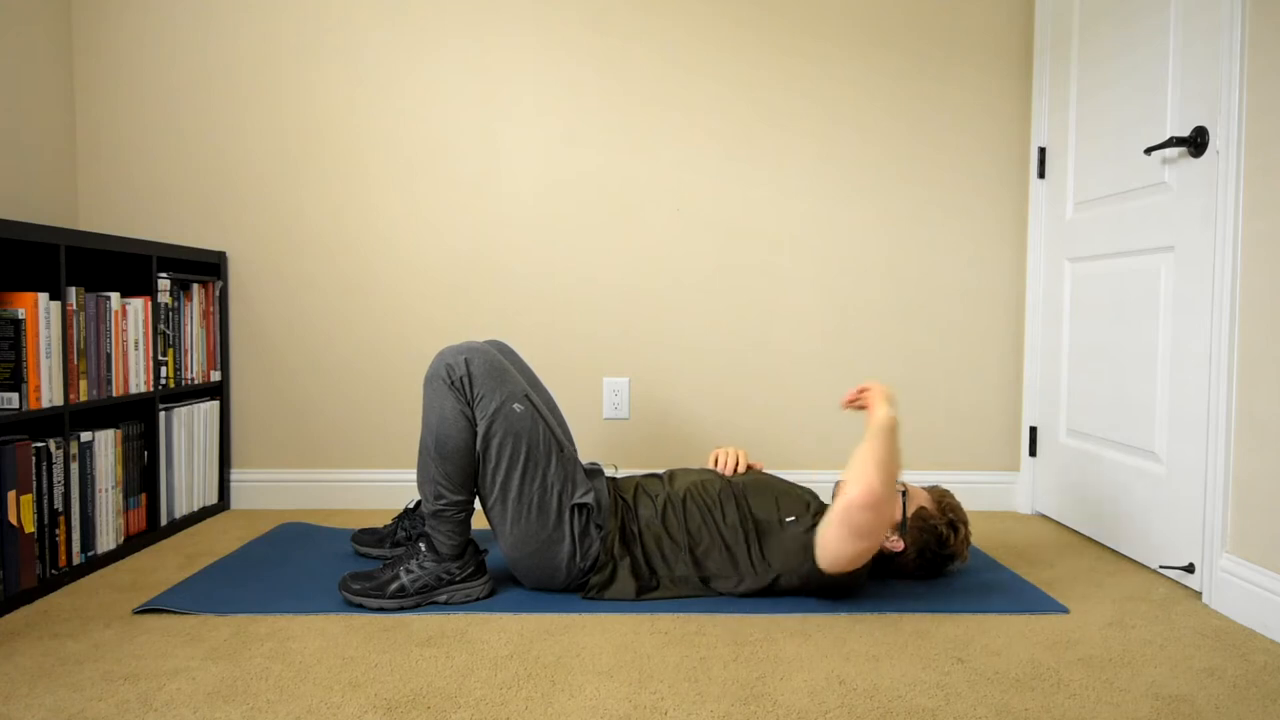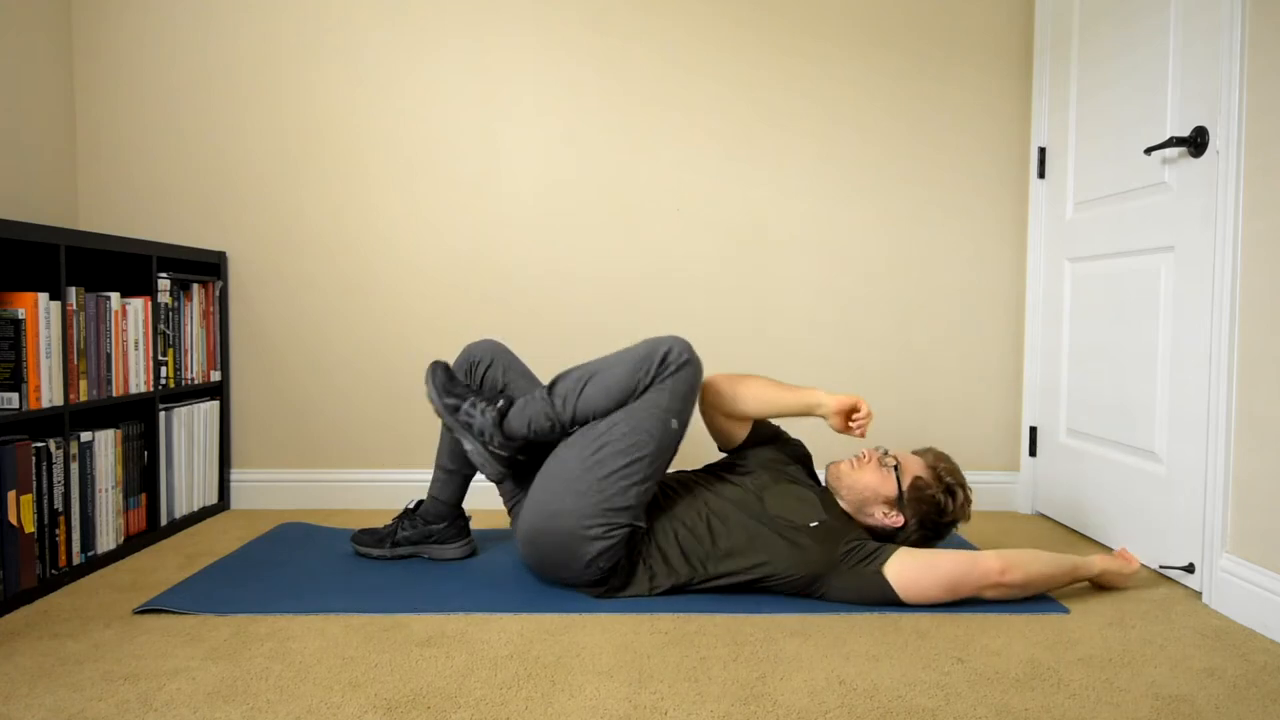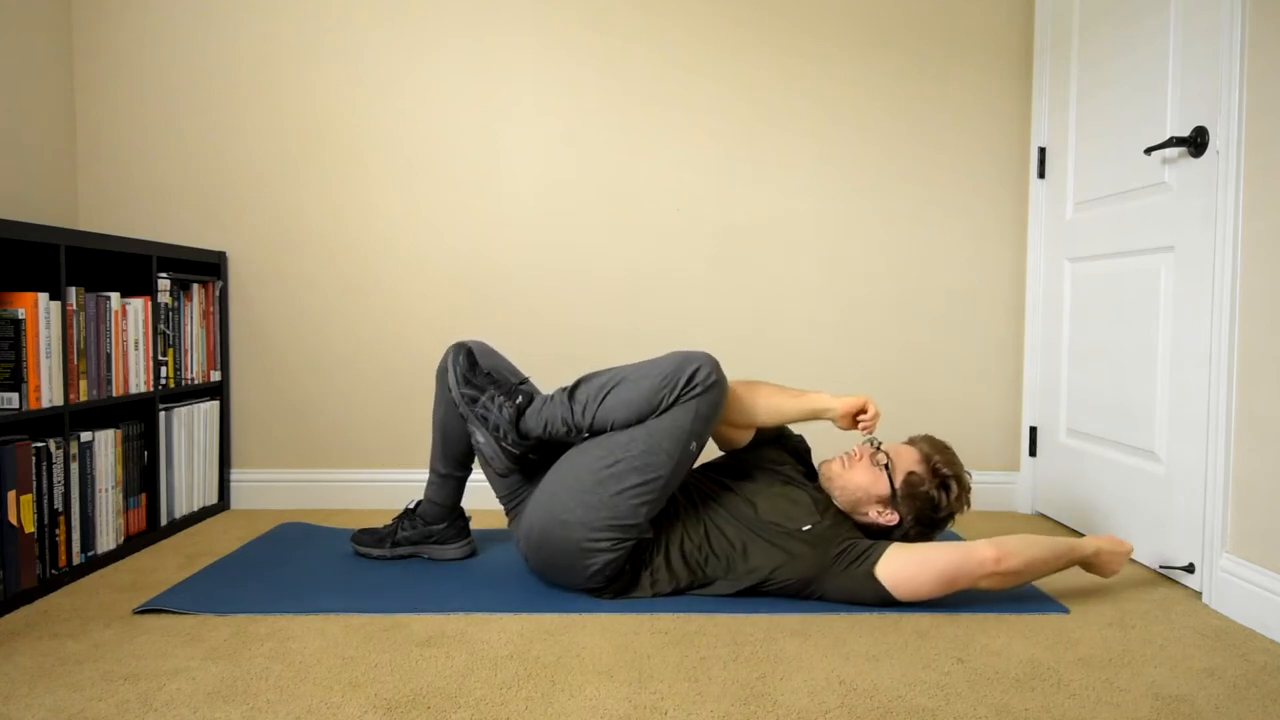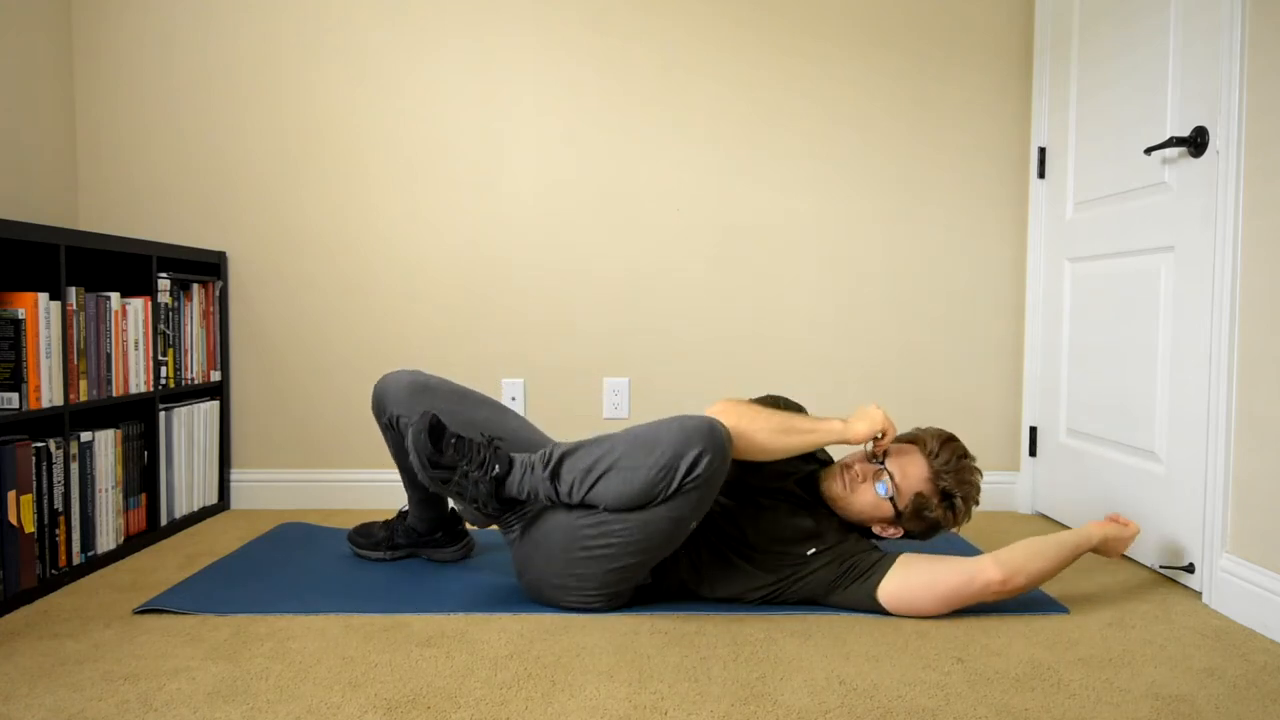
dt=1s
person 1, frame 1
left shoulder: (834, 560)
right shoulder: (810, 519)
left elbow: (865, 514)
left wrist: (884, 421)
right wrist: (731, 462)
left hip: (574, 543)
right hip: (598, 503)
left knee: (462, 368)
right knee: (487, 359)
left ankle: (446, 562)
right ankle: (430, 522)
person 1, frame 2
left shoulder: (845, 555)
right shoulder: (784, 465)
left elbow: (992, 571)
right elbow: (716, 393)
right wrist: (819, 402)
left hip: (579, 541)
right hip: (554, 510)
left knee: (673, 357)
right knee: (481, 356)
left ankle: (500, 427)
right ankle: (437, 523)
person 1, frame 3
left shoulder: (842, 554)
right shoulder: (785, 458)
left elbow: (986, 560)
right elbow: (724, 409)
right wrist: (827, 404)
left hip: (578, 544)
right hip: (551, 507)
left knee: (696, 371)
right knee: (465, 357)
left ankle: (521, 418)
right ankle: (437, 524)
person 1, frame 4
left shoulder: (843, 558)
right shoulder: (787, 423)
left elbow: (989, 572)
right elbow: (722, 415)
right wrist: (842, 427)
left hip: (574, 573)
right hip: (561, 495)
left knee: (697, 446)
right knee: (401, 393)
left ankle: (498, 481)
right ankle: (433, 529)
